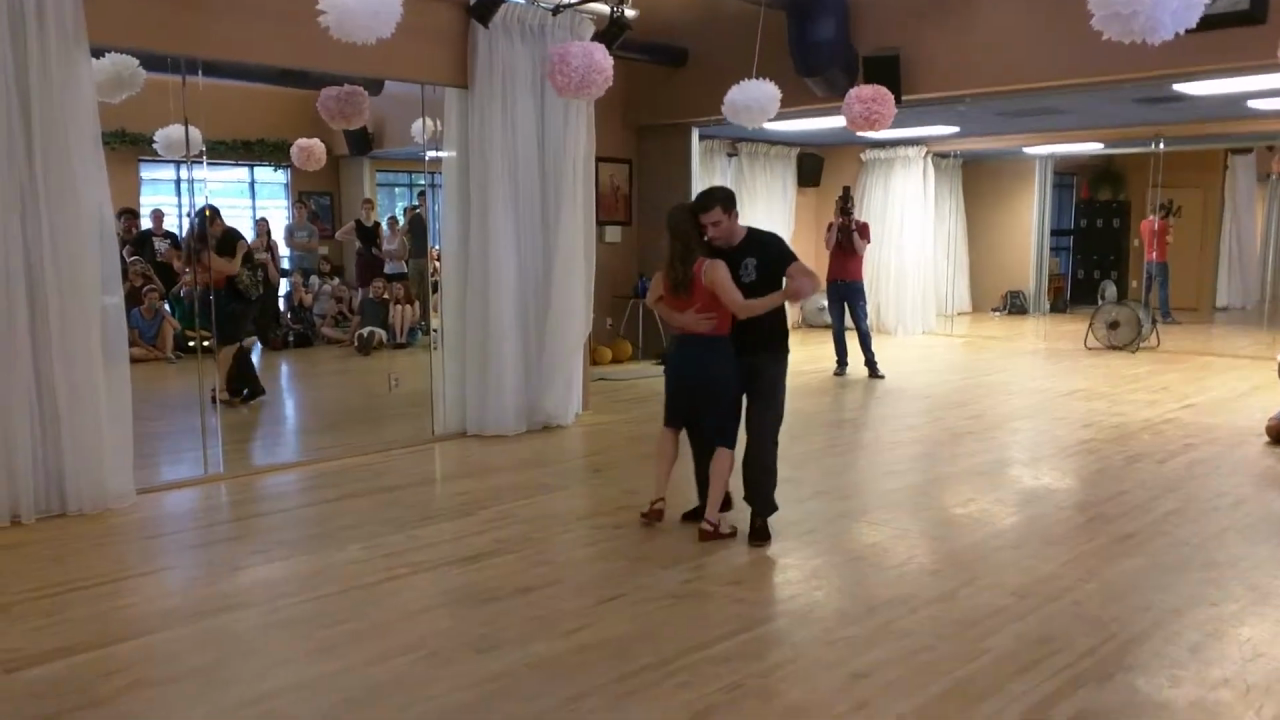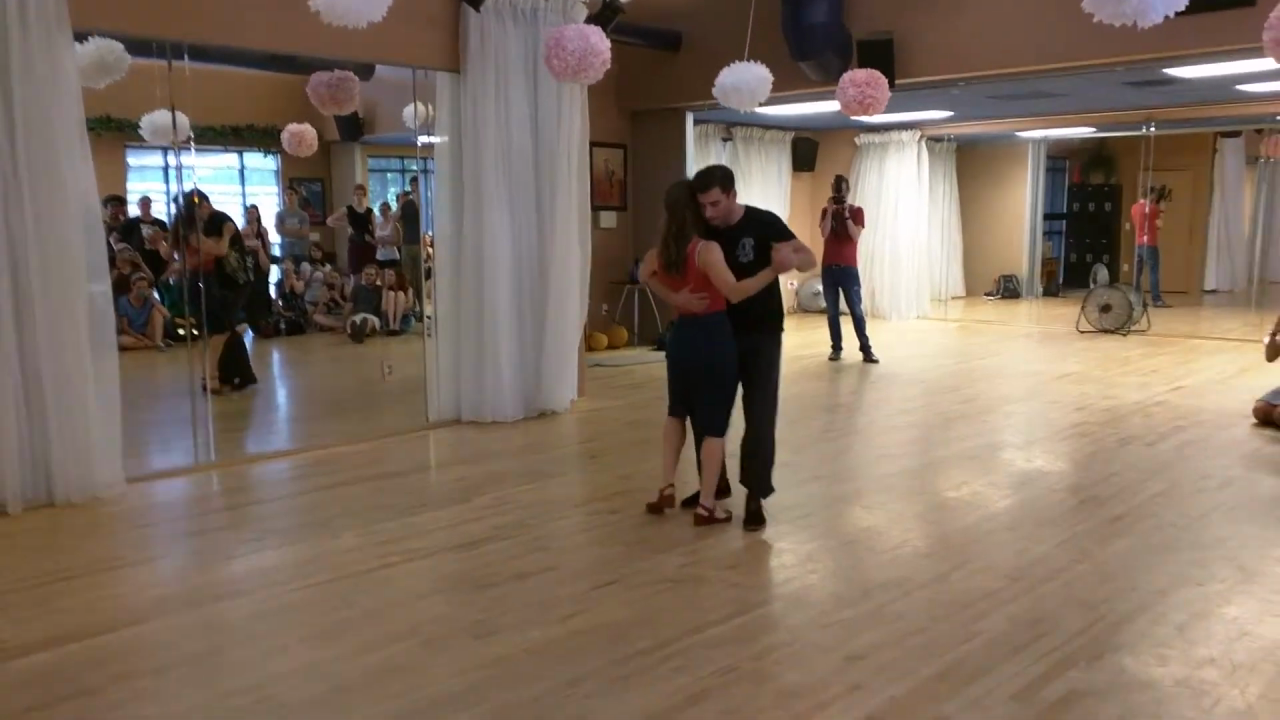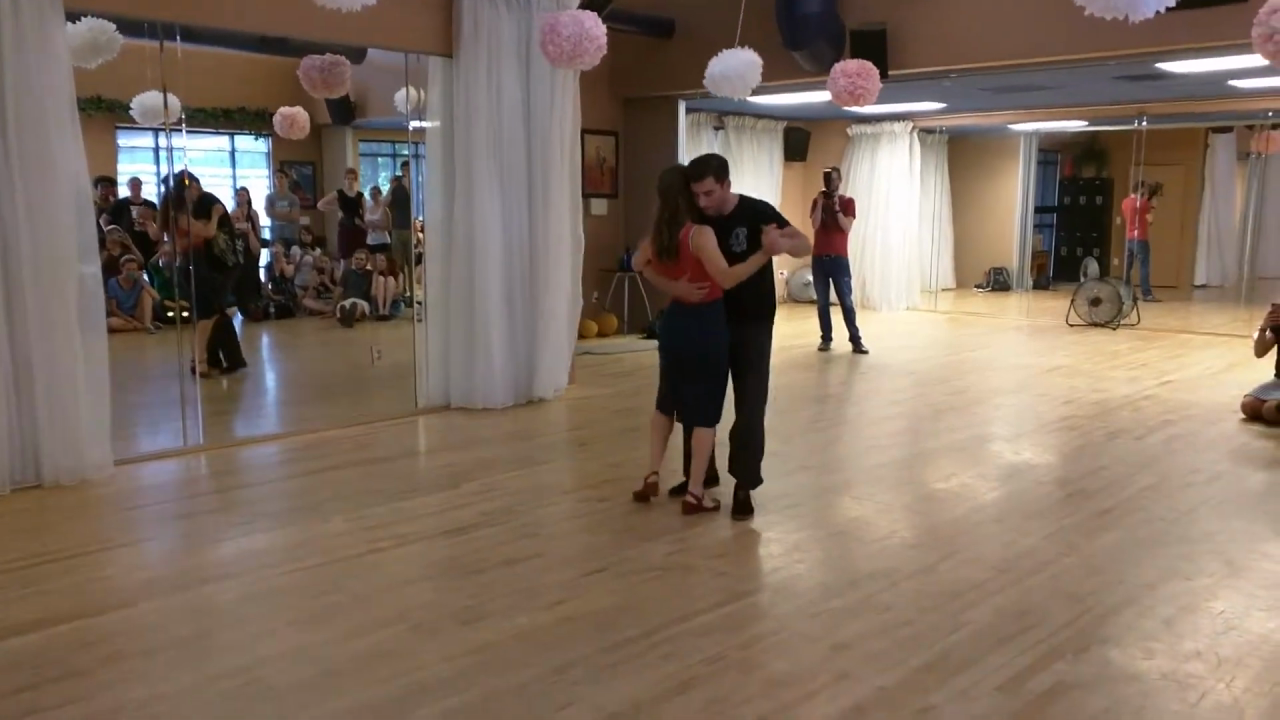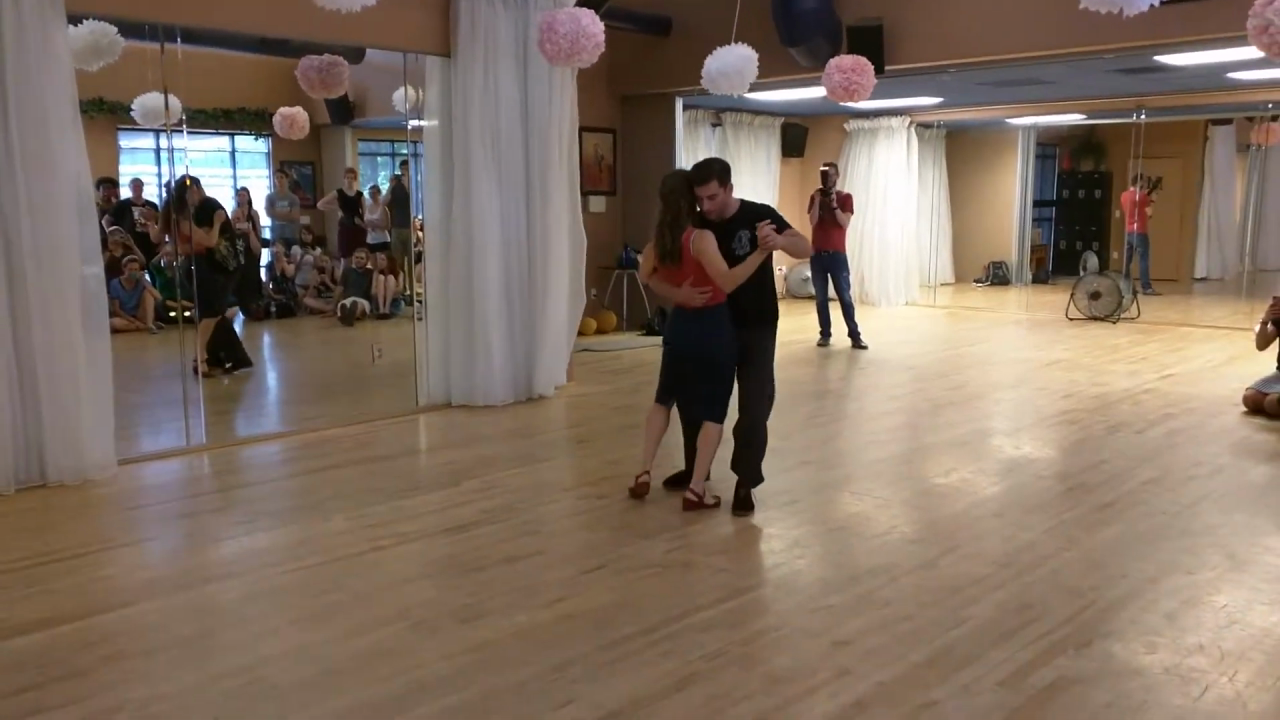
dt=0.2s
person 1, frame 1
left shoulder: (767, 245)
left elbow: (809, 278)
right elbow: (660, 298)
left wrist: (801, 286)
right wrist: (680, 319)
left hip: (767, 355)
left knee: (762, 435)
left ankle: (760, 513)
person 1, frame 2
left shoulder: (764, 224)
left elbow: (809, 259)
left wrist: (790, 259)
right wrist: (676, 298)
left hip: (761, 335)
left knee: (760, 416)
left ankle: (755, 496)
right ankle: (715, 484)
person 1, frame 3
left shoulder: (757, 212)
left elbow: (805, 245)
right elbow: (650, 265)
left wrist: (782, 244)
right wrist: (675, 288)
left hip: (753, 325)
left knee: (750, 407)
left ankle: (743, 486)
right ankle: (702, 472)
person 1, frame 4
left shoulder: (759, 216)
right shoulder: (694, 227)
left elbow: (805, 249)
right elbow: (653, 273)
left wrist: (779, 242)
right wrist: (677, 294)
left hip: (756, 329)
left knee: (754, 408)
left ankle: (745, 483)
right ankle: (694, 467)
person 2, frame 1
left shoulder: (663, 278)
right shoulder: (713, 268)
left elbow: (653, 301)
right elbow: (742, 308)
right wrist: (785, 295)
left hip: (681, 356)
right hip: (716, 359)
left knee: (671, 426)
right knee: (724, 440)
left ankle: (657, 501)
right ankle: (710, 521)
person 2, frame 2
left shoulder: (658, 254)
right shoulder: (706, 249)
left elbow: (644, 276)
right elbow: (734, 292)
right wrist: (775, 269)
left hip: (681, 336)
right hip: (714, 338)
left knee: (676, 414)
right knee: (715, 425)
left ankle: (667, 488)
right ankle: (706, 506)
person 2, frame 3
left shoulder: (654, 240)
right shoulder: (700, 234)
left elbow: (638, 265)
right elbow: (727, 278)
right wrist: (765, 251)
left hip: (674, 323)
right hip: (707, 326)
left knee: (666, 403)
right knee: (706, 413)
left ankle: (652, 476)
right ankle: (694, 494)
person 2, frame 4
left shoulder: (657, 245)
right shoulder: (701, 238)
left elbow: (645, 276)
right elbow: (727, 281)
right wrist: (762, 250)
left hip: (678, 326)
right hip: (712, 329)
left knee: (663, 400)
right knee: (713, 412)
left ankle: (643, 474)
right ankle: (695, 491)
person 3, frame 1
left shoulder: (204, 246)
right shoulder: (206, 251)
right elbow: (232, 269)
right wrist: (240, 252)
left hip: (215, 297)
right hip: (212, 299)
left knee: (224, 343)
right knee: (231, 341)
left ankle: (223, 388)
right ankle: (222, 389)
person 3, frame 2
right shoulder: (194, 234)
right elbow: (219, 250)
right wrist: (226, 234)
left hip: (213, 282)
right hip: (203, 284)
left knee: (218, 330)
right knee: (221, 330)
left ankle: (214, 376)
right ankle: (212, 377)
person 3, frame 3
right shoulder: (181, 215)
right elbow: (208, 232)
right wrist: (215, 216)
right hip: (192, 265)
left knee: (207, 313)
right knee: (208, 313)
left ankle: (201, 358)
right ankle: (200, 360)
person 3, frame 4
right shoulder: (184, 219)
right elbow: (209, 241)
right wrist: (216, 223)
right hip: (194, 268)
left knee: (210, 313)
right knee: (212, 313)
right ankle: (202, 359)
person 4, frame 1
left shoulder: (862, 226)
right shoulder: (832, 226)
left elbow: (861, 250)
right elbow: (828, 246)
left wrist: (852, 226)
right wrist: (836, 222)
left hip: (854, 282)
right hip: (834, 282)
left knee: (862, 325)
right knee: (837, 326)
left ankle: (871, 365)
right ankle: (841, 363)
person 4, frame 2
left shoulder: (856, 211)
right shoulder: (827, 211)
left elbow: (855, 236)
right elbow: (824, 234)
left wrist: (846, 214)
right wrist: (830, 210)
left hip: (848, 267)
right hip: (829, 266)
left knee: (856, 309)
right knee: (832, 311)
left ankle: (865, 349)
right ankle: (836, 348)
person 4, frame 3
left shoulder: (848, 202)
right shoulder: (817, 201)
left elbow: (847, 227)
right elbow: (815, 225)
left wrist: (836, 207)
right wrist: (820, 203)
left hip: (839, 258)
right hip: (819, 257)
left knee: (846, 301)
right knee: (822, 301)
left ankle: (855, 340)
right ankle: (826, 339)
person 4, frame 4
left shoulder: (845, 197)
right shoulder: (815, 197)
left elbow: (845, 223)
right elbow: (812, 222)
left wrist: (834, 204)
right wrist: (817, 201)
left hip: (837, 254)
right hip: (817, 253)
left knee: (845, 296)
right knee: (821, 297)
left ankle: (855, 335)
right ankle: (825, 334)
